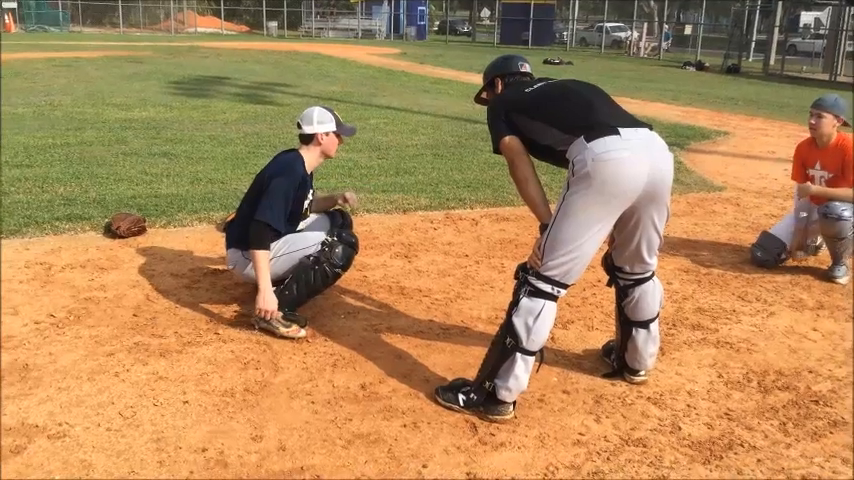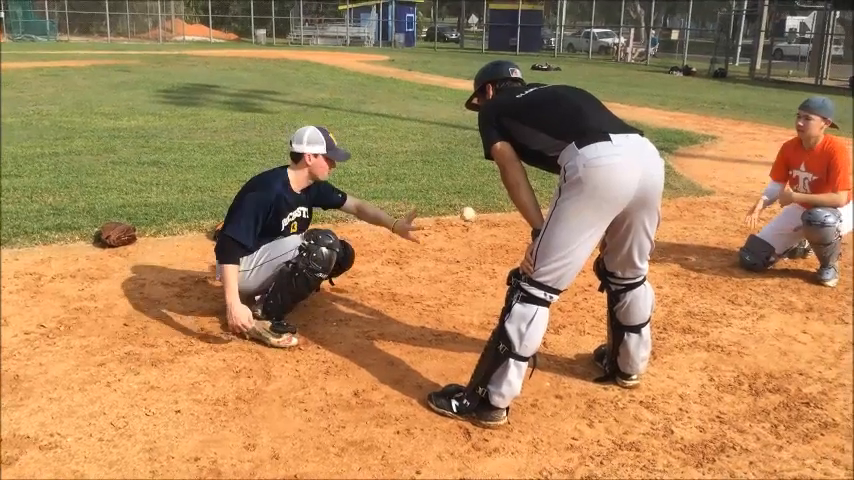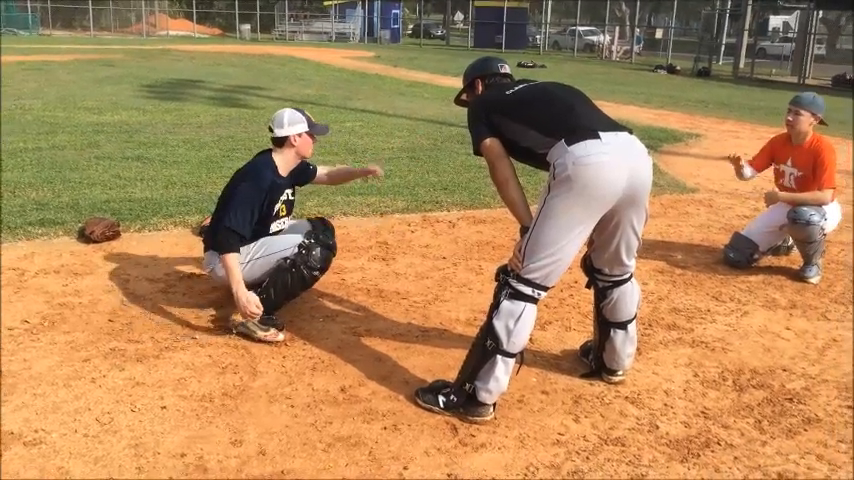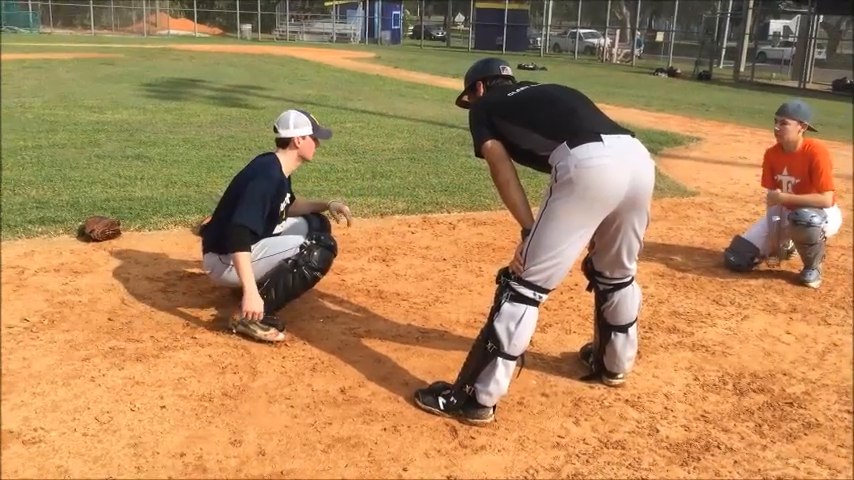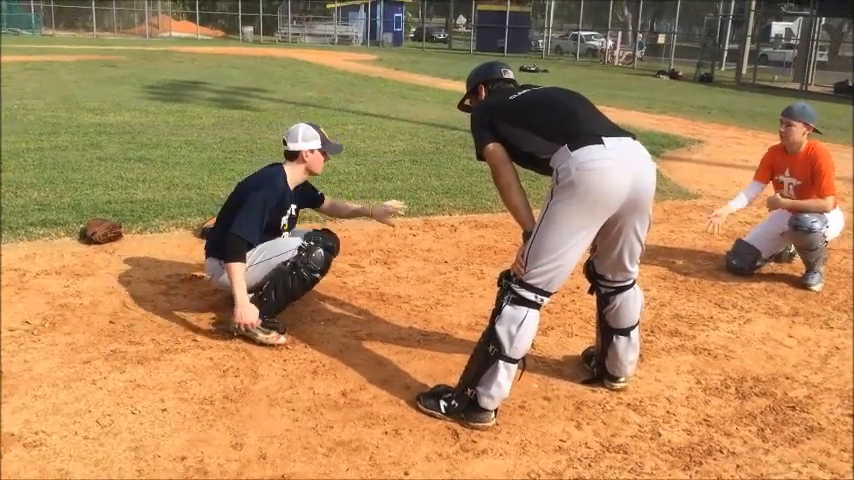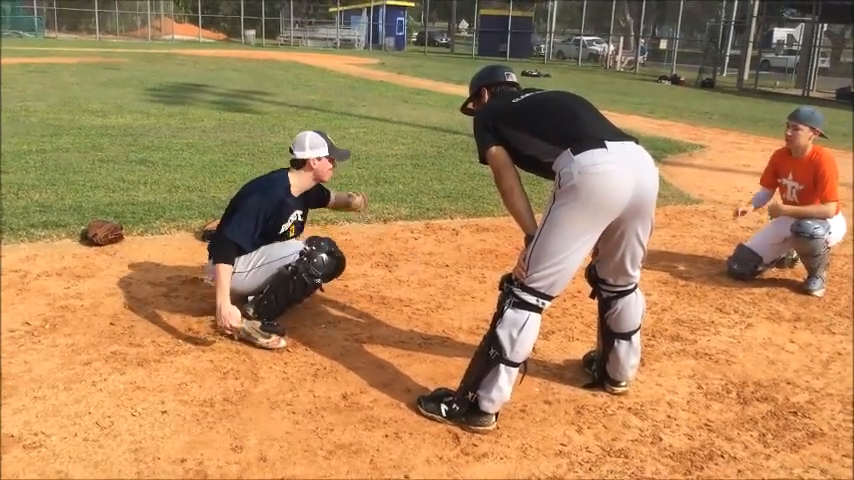
dt=0.7s
person 1, frame 1
left shoulder: (502, 103)
right shoulder: (568, 88)
left elbow: (519, 163)
left wrist: (547, 226)
left hip: (608, 160)
right hip: (656, 151)
left knee: (543, 278)
right knee: (637, 267)
left ankle: (496, 394)
right ankle: (635, 360)
person 1, frame 2
left shoulder: (493, 109)
right shoulder: (559, 94)
left elbow: (511, 168)
left wrist: (540, 231)
left hip: (599, 166)
right hip: (647, 158)
left knee: (535, 285)
right knee: (628, 272)
left ankle: (488, 399)
right ankle: (628, 364)
person 1, frame 3
left shoulder: (483, 104)
right shoulder: (548, 90)
left elbow: (500, 165)
left wrist: (528, 229)
left hip: (588, 163)
right hip: (636, 155)
left knee: (523, 281)
right knee: (616, 269)
left ankle: (475, 395)
right ankle: (613, 360)
person 1, frame 4
left shoulder: (484, 106)
right shoulder: (550, 93)
left elbow: (502, 168)
left wrist: (530, 231)
left hip: (589, 167)
right hip: (638, 159)
left knee: (525, 285)
right knee: (616, 272)
left ankle: (475, 398)
right ankle: (613, 363)
person 1, frame 5
left shoulder: (485, 109)
right shoulder: (550, 96)
left elbow: (503, 171)
left wrist: (531, 234)
left hip: (591, 168)
right hip: (639, 161)
left knee: (525, 287)
right knee: (618, 275)
left ankle: (477, 400)
right ankle: (615, 367)
person 1, frame 6
left shoulder: (488, 113)
right shoulder: (552, 99)
left elbow: (506, 174)
left wrist: (533, 238)
left hip: (593, 173)
right hip: (642, 166)
left knee: (527, 291)
right knee: (620, 280)
left ankle: (477, 404)
right ankle: (616, 371)
person 2, frame 1
left shoulder: (301, 166)
right shoulder: (290, 171)
left elbow: (307, 206)
right elbow: (259, 233)
left wrist: (336, 199)
right wrist: (265, 290)
right hip: (249, 256)
left knee: (339, 220)
right knee: (343, 244)
left ankle: (283, 281)
right ankle: (275, 310)
person 2, frame 2
left shoulder: (313, 184)
right shoulder: (267, 190)
left elbow: (355, 205)
right elbow: (228, 247)
left wrist: (395, 224)
right wrist: (233, 303)
left hip: (267, 261)
right hip: (244, 267)
left knee: (341, 254)
right knee: (324, 246)
left ankle: (276, 290)
right ankle: (263, 318)
person 2, frame 3
left shoulder: (288, 165)
right shoulder: (257, 178)
left elbow: (327, 175)
right elbow: (228, 238)
left wrist: (364, 170)
right wrist: (240, 292)
left hip: (251, 245)
right hip: (226, 258)
left knee: (320, 230)
right knee: (319, 248)
left ankle: (259, 285)
right ankle: (253, 317)
person 2, frame 4
left shoulder: (278, 169)
right shoulder: (267, 175)
left elbow: (288, 206)
right elbow: (238, 236)
left wrist: (327, 205)
right wrist: (251, 292)
right hip: (226, 260)
left knee: (317, 225)
right knee: (322, 248)
left ankle: (261, 283)
right ankle: (250, 316)
person 2, frame 5
left shoulder: (295, 182)
right shoulder: (268, 188)
left elbow: (328, 205)
right elbow: (233, 246)
left wrist: (370, 212)
right wrist: (242, 302)
right hip: (226, 266)
left knee: (327, 241)
right knee: (318, 251)
left ankle: (258, 289)
right ankle: (256, 316)
person 2, frame 6
left shoulder: (304, 190)
right shoulder: (263, 196)
left elbow: (331, 198)
right elbow: (226, 249)
left wrist: (351, 201)
right wrist: (224, 305)
left hip: (253, 261)
right hip: (236, 268)
left knee: (331, 260)
right knee: (321, 256)
left ankle: (259, 298)
right ankle: (254, 318)
person 3, frame 1
right shoulder: (803, 148)
right elbow: (801, 194)
left wrist: (815, 189)
right wrist: (799, 233)
right hip: (814, 207)
left knee: (834, 212)
right knee: (762, 255)
right ankle: (813, 242)
person 3, frame 2
left shoulder: (836, 150)
right shoulder: (788, 148)
left elbow: (841, 198)
right elbow: (776, 187)
left wrist: (796, 197)
right wrist: (761, 203)
left hip: (837, 212)
right hip: (800, 209)
left knee: (818, 219)
right knee: (750, 259)
left ankle: (830, 264)
right ankle: (800, 245)
person 3, frame 3
left shoulder: (823, 148)
right shoulder: (777, 142)
left elbow: (826, 196)
right elbow: (749, 172)
left wrist: (781, 196)
right wrist: (739, 166)
left hip: (820, 210)
right hip: (785, 207)
left knee: (803, 217)
right knee: (735, 256)
left ankle: (813, 262)
right ankle: (784, 242)
person 3, frame 4
left shoulder: (816, 152)
right shoulder: (771, 154)
left elbow: (827, 199)
right elbow: (771, 198)
left wrist: (783, 198)
right wrist: (773, 237)
left hip: (823, 214)
right hip: (786, 211)
left knee: (804, 219)
right knee: (736, 259)
left ankle: (813, 265)
right ankle: (785, 247)
person 3, frame 5
left shoulder: (819, 155)
right shoulder: (774, 152)
left elbow: (827, 204)
right elbow: (754, 188)
left wrist: (783, 203)
right wrist: (727, 209)
left hip: (823, 217)
right hip: (787, 214)
left knee: (805, 224)
right knee: (737, 263)
left ankle: (815, 269)
right ankle: (786, 249)
person 3, frame 6
left shoulder: (823, 161)
right shoulder: (779, 156)
left elbow: (829, 209)
right elbow: (765, 191)
left wrist: (784, 209)
right wrist: (749, 206)
left hip: (827, 223)
right hip: (791, 219)
left knee: (806, 230)
right knee: (738, 268)
left ankle: (817, 274)
right ankle: (788, 254)
